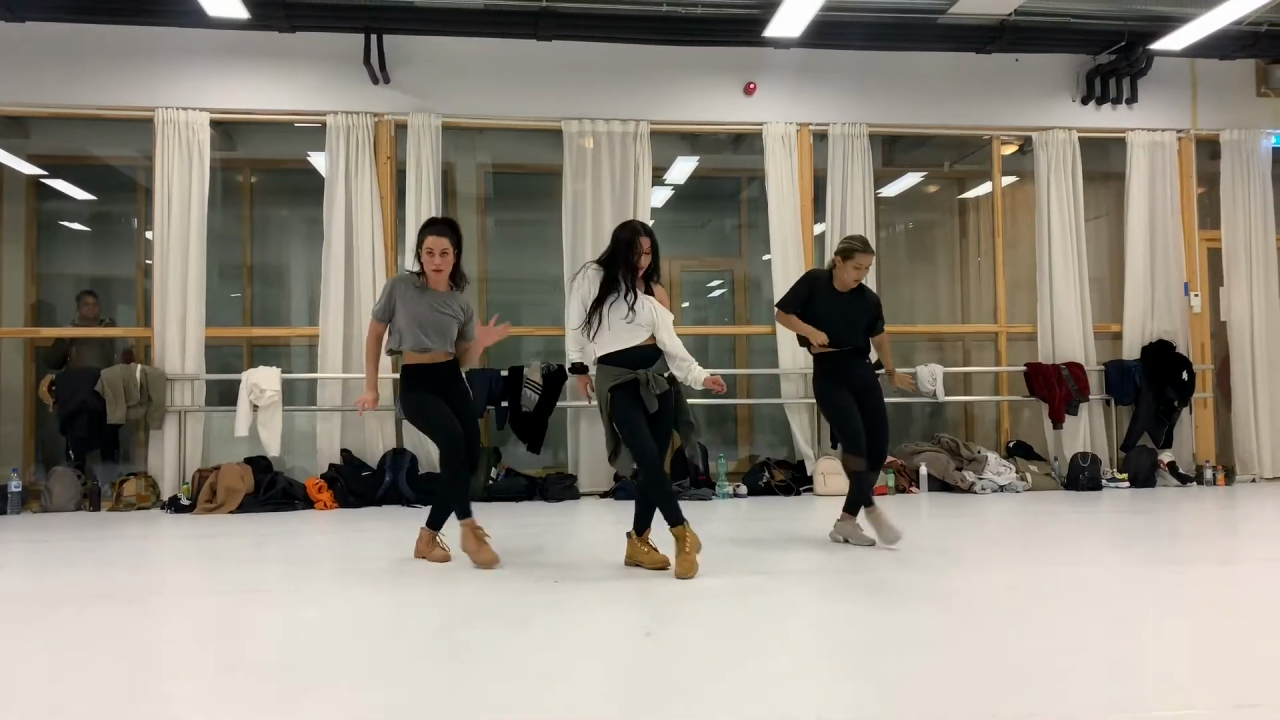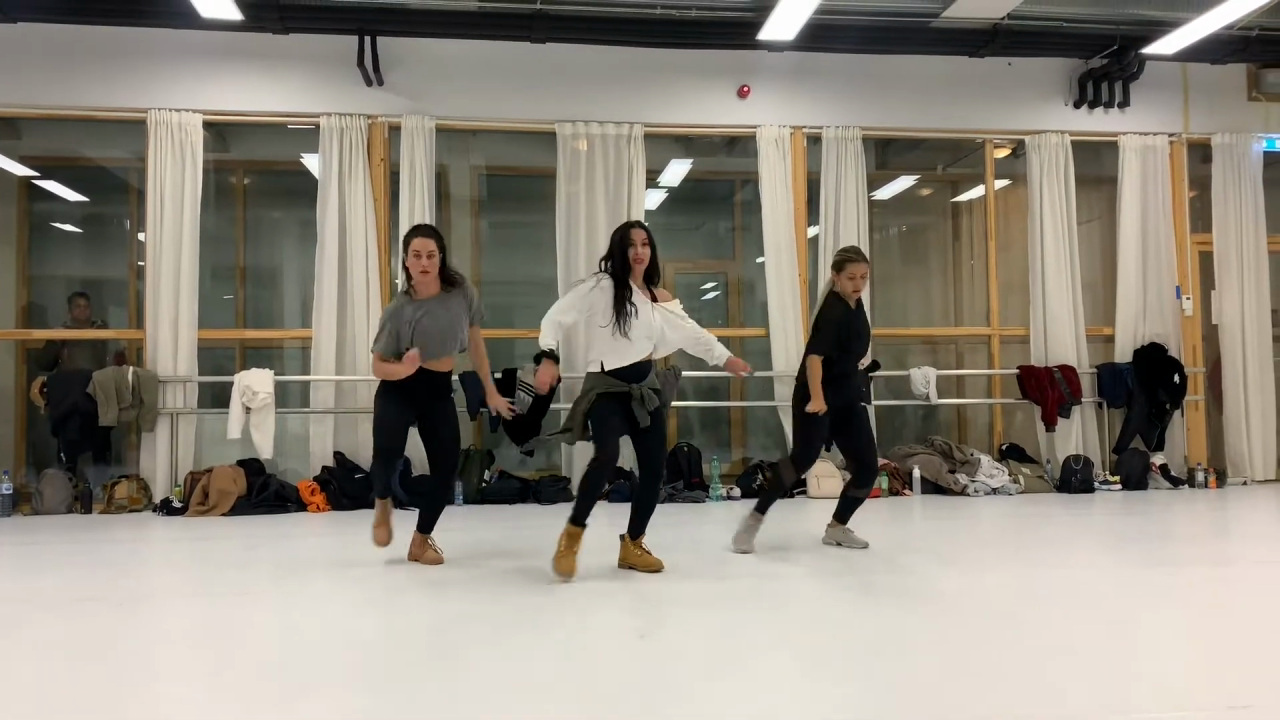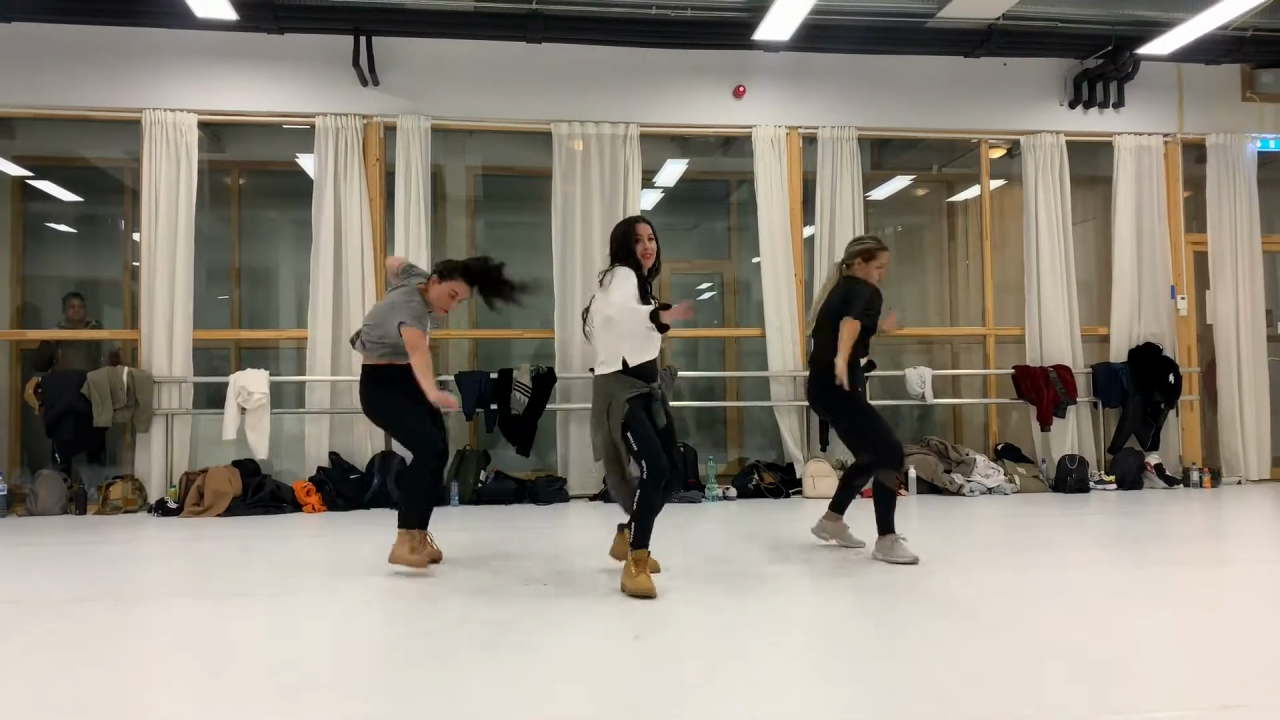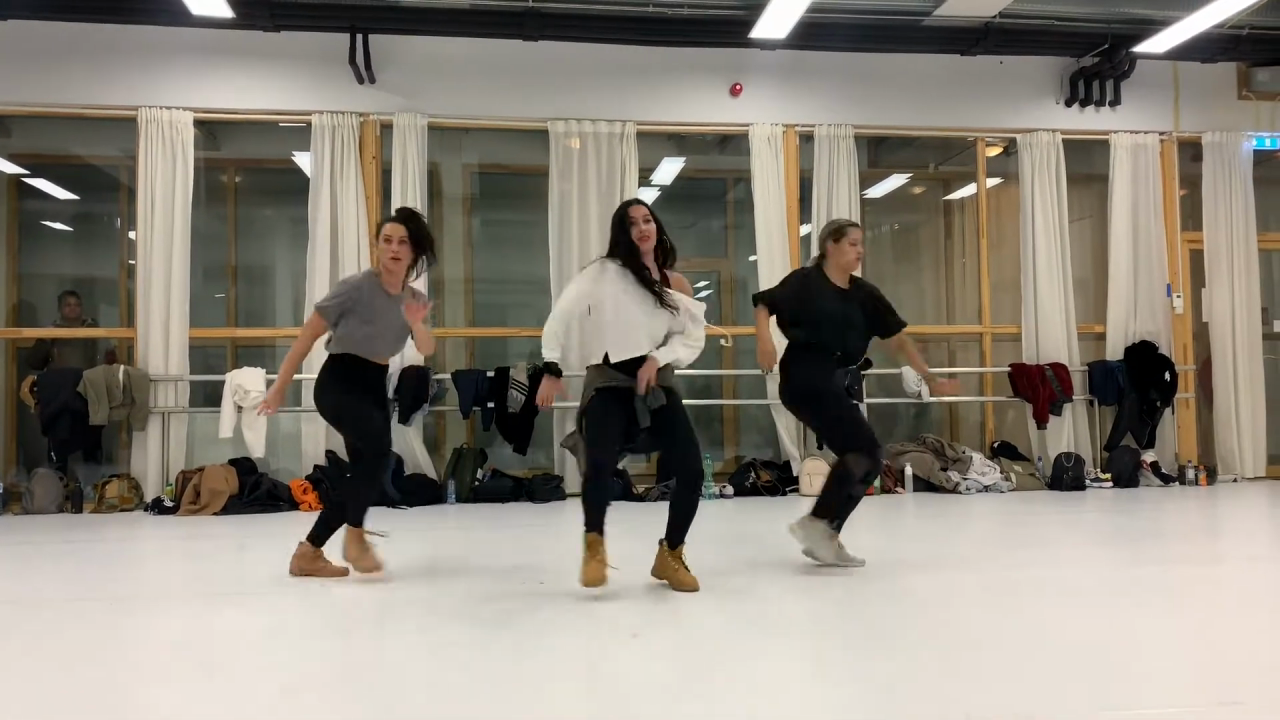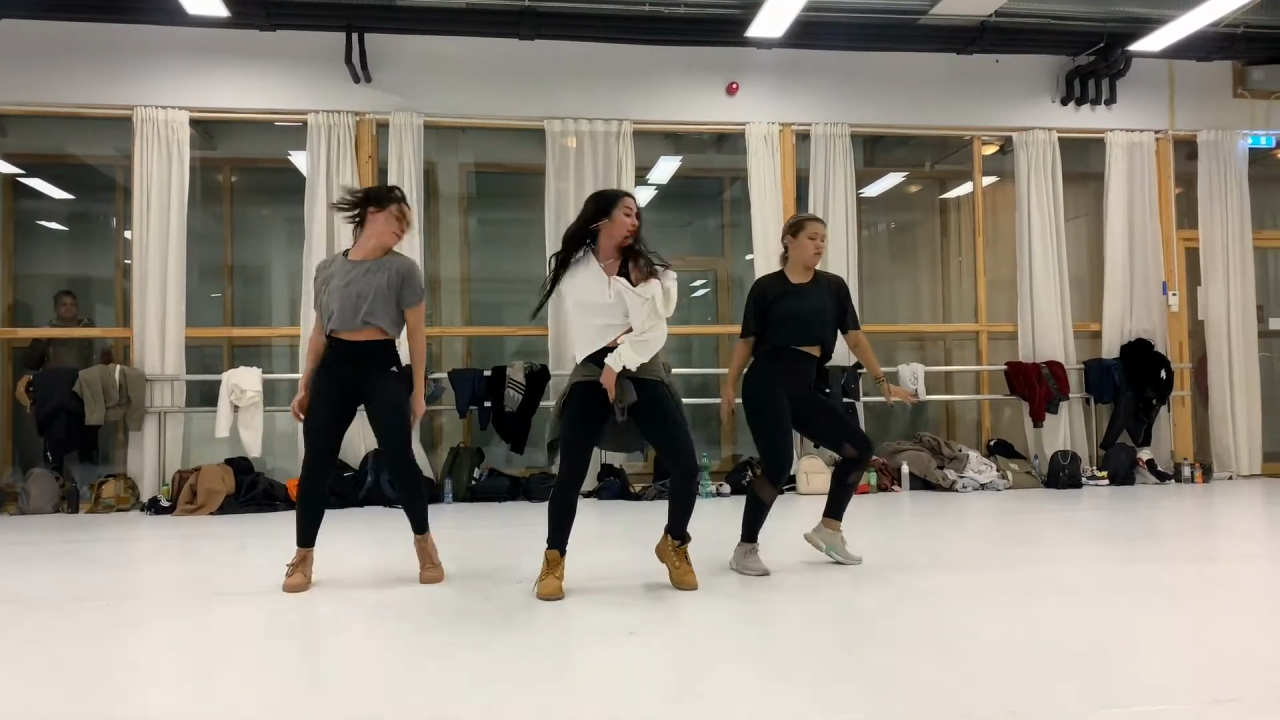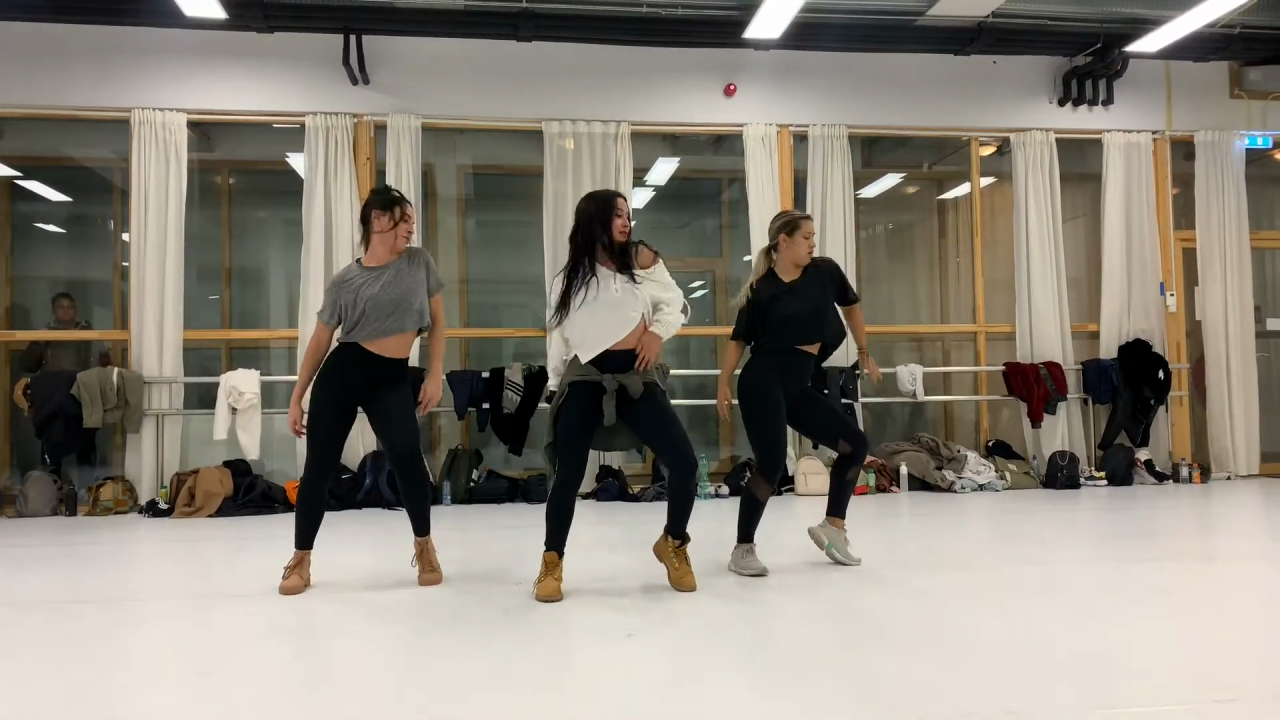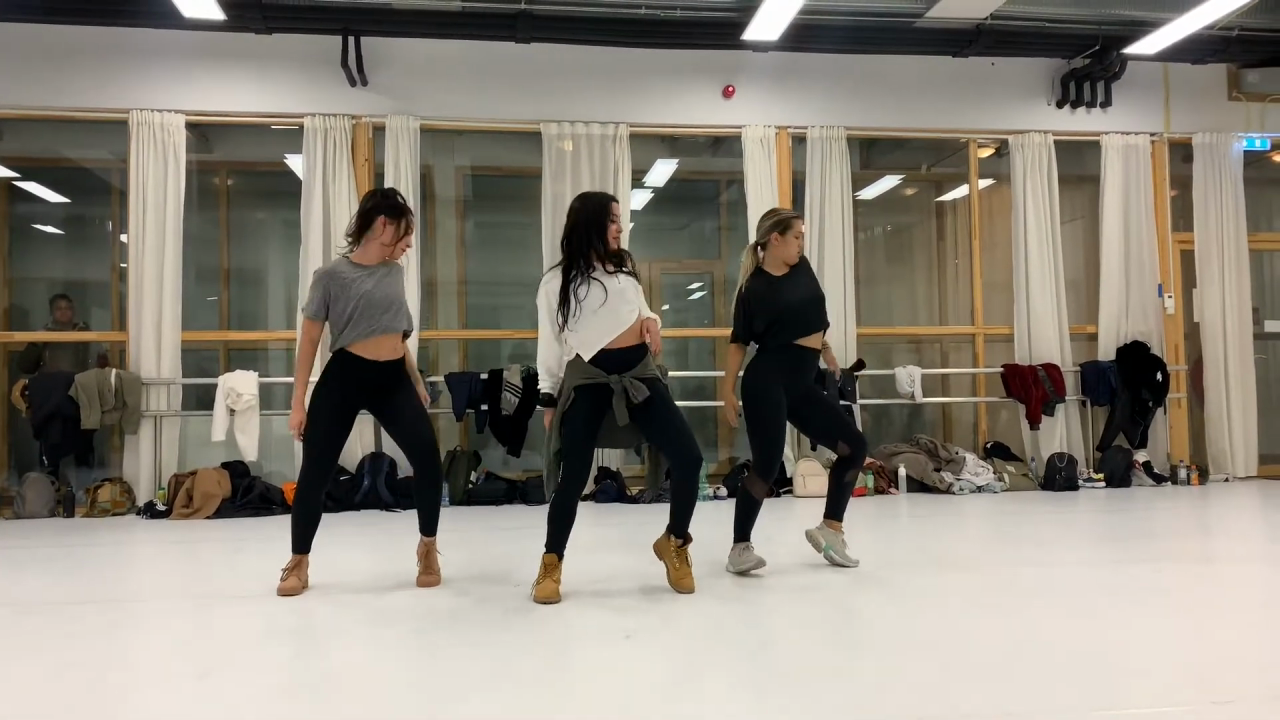
dt=0.4s
person 1, frame 1
left shoulder: (652, 292)
right shoulder: (592, 277)
left elbow: (669, 341)
right elbow: (576, 325)
left wrist: (699, 376)
right wrist: (578, 368)
left hip: (655, 375)
right hip: (616, 377)
left knee: (653, 461)
right knee: (647, 454)
left ankle: (638, 541)
right ankle: (683, 535)
person 1, frame 2
left shoulder: (659, 297)
right shoulder: (599, 287)
left elbow: (689, 333)
right elbow: (557, 317)
left wrist: (724, 356)
right wrist: (548, 357)
left hip: (645, 387)
right hip: (605, 387)
left knee: (654, 470)
right knee: (606, 459)
left ankle: (632, 544)
right ankle: (571, 535)
person 1, frame 3
left shoulder: (644, 286)
right shoulder: (621, 277)
left elbow: (593, 320)
right elbow: (621, 310)
right wrist: (661, 317)
left hip: (647, 387)
right hip: (619, 389)
left knee: (666, 471)
right knee: (655, 470)
left ankle: (628, 537)
right ankle: (635, 562)
person 1, frame 4
left shoulder: (672, 282)
right shoulder: (604, 272)
left elbow: (693, 335)
right elbow: (563, 315)
left wrist: (660, 359)
right wrist: (552, 369)
left hip: (655, 383)
right hip: (609, 382)
left knee: (691, 471)
right knee: (601, 466)
left ankle: (670, 555)
right ankle: (594, 544)
person 1, frame 5
left shoulder: (639, 266)
right shoulder: (571, 268)
left elbow: (653, 329)
left wrist: (618, 362)
left hip: (640, 371)
right hip: (590, 373)
left knee: (685, 464)
right knee: (570, 472)
left ankle: (674, 544)
right ankle: (553, 561)
person 1, frame 6
left shoulder: (640, 258)
right shoulder: (568, 279)
left elbow: (673, 300)
right elbow: (559, 339)
left wrist: (658, 332)
right wrist: (555, 391)
left hip: (636, 375)
right hip: (584, 379)
left knee: (684, 462)
right knee: (568, 475)
left ankle: (673, 544)
right ankle: (552, 563)
person 1, frame 7
left shoulder: (623, 264)
right shoulder: (558, 280)
right elbow: (550, 341)
left wrist: (651, 320)
right wrist: (549, 398)
left hip: (639, 373)
right hip: (587, 378)
left knee: (688, 457)
right knee: (573, 476)
left ankle: (674, 543)
right ankle: (551, 565)
person 2, frame 1
left shoulder: (460, 302)
right shoulder: (399, 286)
left elbow: (465, 355)
right elbow: (375, 334)
left wrist: (481, 343)
right wrist: (371, 387)
left hip: (452, 379)
right hip: (415, 383)
left knee: (469, 457)
right knee: (453, 439)
left ankle: (428, 537)
right ankle: (470, 529)
person 2, frame 2
left shoulder: (462, 292)
right shoulder: (398, 309)
left elbow: (475, 343)
right elbow: (379, 367)
left wrist: (490, 392)
right wrist: (401, 369)
left hip: (439, 391)
right hip: (401, 388)
left knee: (446, 468)
right knee: (388, 454)
left ankle: (422, 539)
right ankle: (383, 505)
person 2, frame 3
left shoulder: (415, 281)
right shoulder: (410, 305)
left elbow: (394, 263)
right elbow: (417, 350)
right wrist: (431, 391)
left hip: (406, 383)
right hip: (381, 386)
left knee: (438, 452)
right knee: (428, 449)
left ankle: (418, 535)
right ankle: (406, 541)
person 2, frame 4
left shoulder: (412, 297)
right shoulder: (354, 287)
left elbow: (427, 350)
right elbow: (308, 335)
left wrist: (418, 324)
right wrist: (278, 386)
left hip: (375, 386)
right hip: (340, 382)
left knee: (366, 469)
right knee: (378, 443)
left ankle: (309, 554)
right ankle: (355, 534)
person 2, frame 5
left shoulder: (402, 269)
right shoulder: (326, 270)
left elbow: (416, 332)
right elbow: (319, 332)
left wrist: (418, 390)
right wrist: (304, 386)
left hip: (381, 367)
right hip: (334, 366)
left knee: (400, 457)
right knee: (316, 463)
left ankle: (424, 542)
right ankle: (304, 558)
person 2, frame 6
left shoulder: (420, 262)
right shoulder: (344, 280)
left elbow: (437, 321)
right elbow: (320, 339)
left wrist: (435, 374)
right wrist: (296, 399)
left hip: (391, 377)
right hip: (342, 371)
left knee: (408, 458)
right knee: (319, 467)
left ankle: (424, 547)
right ankle: (300, 561)
person 2, frame 7
left shoulder: (394, 272)
right shoulder: (332, 275)
right elbow: (309, 340)
left wrist: (417, 380)
right wrist: (298, 403)
left hip: (393, 379)
right hip: (343, 378)
left knee: (428, 457)
right knee: (315, 471)
left ankle: (427, 549)
right ankle: (298, 565)
person 3, frame 1
left shoulder: (868, 299)
right shoulder: (813, 281)
right elbow: (782, 314)
left wrist: (892, 372)
right wrist: (808, 330)
left hip: (863, 373)
right hip: (829, 376)
left knee: (877, 450)
right knee: (854, 439)
left ankle: (846, 522)
right ankle: (871, 511)
person 3, frame 2
left shoulder: (855, 304)
right shoulder: (834, 309)
right elbow: (814, 354)
right wrist: (816, 397)
left hip: (848, 395)
right hip: (820, 396)
left knee: (867, 468)
right knee: (804, 457)
left ankle: (837, 527)
right ankle: (754, 519)
person 3, frame 3
left shoulder: (841, 291)
right shoulder: (866, 291)
right elbow: (850, 322)
left wrist: (881, 329)
right wrist: (841, 359)
left hip: (830, 387)
right hip: (835, 390)
left knee: (872, 456)
right knee: (890, 452)
left ankle: (832, 520)
right ankle: (887, 539)
person 3, frame 4
left shoulder: (865, 293)
right shoulder: (806, 280)
left elbow: (898, 337)
right elbow: (762, 305)
left wrist: (930, 378)
right wrist: (765, 339)
left hip: (831, 382)
right hip: (805, 378)
left knee: (867, 460)
right knee: (865, 448)
left ankle: (826, 539)
right ankle: (814, 522)
person 3, frame 5
left shoulder: (833, 286)
right shoulder: (766, 287)
left elbow: (854, 337)
right elbow: (747, 339)
left wrist: (882, 382)
right wrist: (730, 385)
left hip: (803, 387)
right hip: (766, 384)
left knee: (859, 448)
right knee: (777, 465)
left ankle: (828, 530)
right ankle: (746, 548)
person 3, frame 6
left shoulder: (826, 271)
right shoulder: (761, 288)
left elbow: (851, 307)
right elbow: (739, 339)
left wrist: (864, 354)
right wrist: (723, 382)
left hip: (800, 385)
right hip: (763, 382)
left knee: (855, 444)
right knee: (772, 464)
left ankle: (832, 528)
right ankle: (743, 548)
person 3, frame 7
left shoulder: (802, 268)
right shoulder: (753, 287)
right elbow: (739, 341)
left wrist: (824, 349)
right wrist: (728, 389)
left hip: (804, 382)
right hip: (767, 379)
left knee: (854, 446)
right knee: (767, 462)
left ankle: (830, 530)
right ankle: (740, 547)
